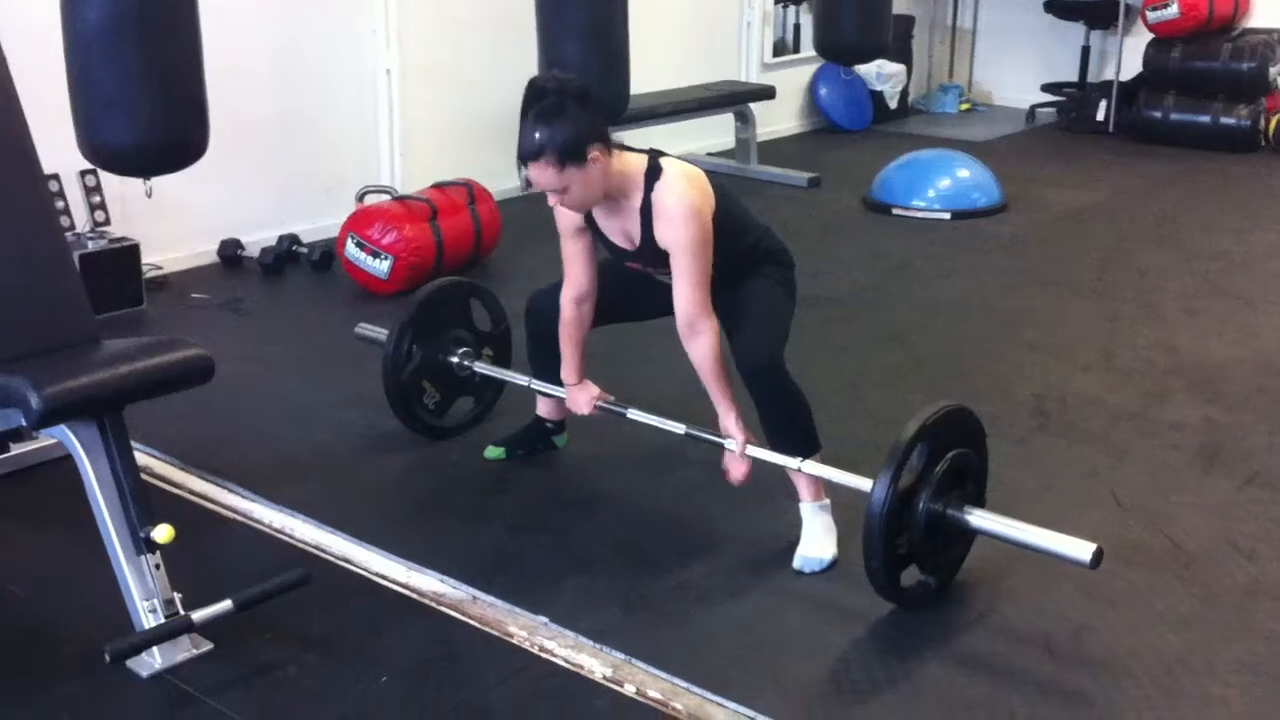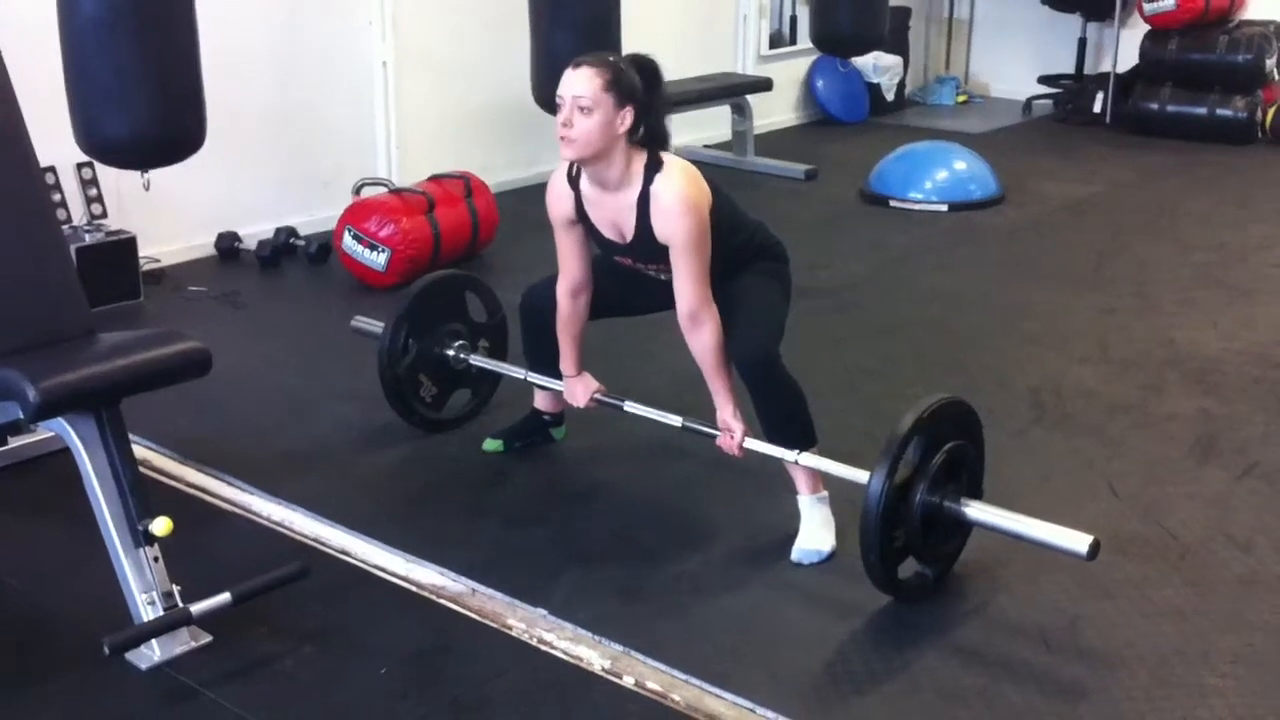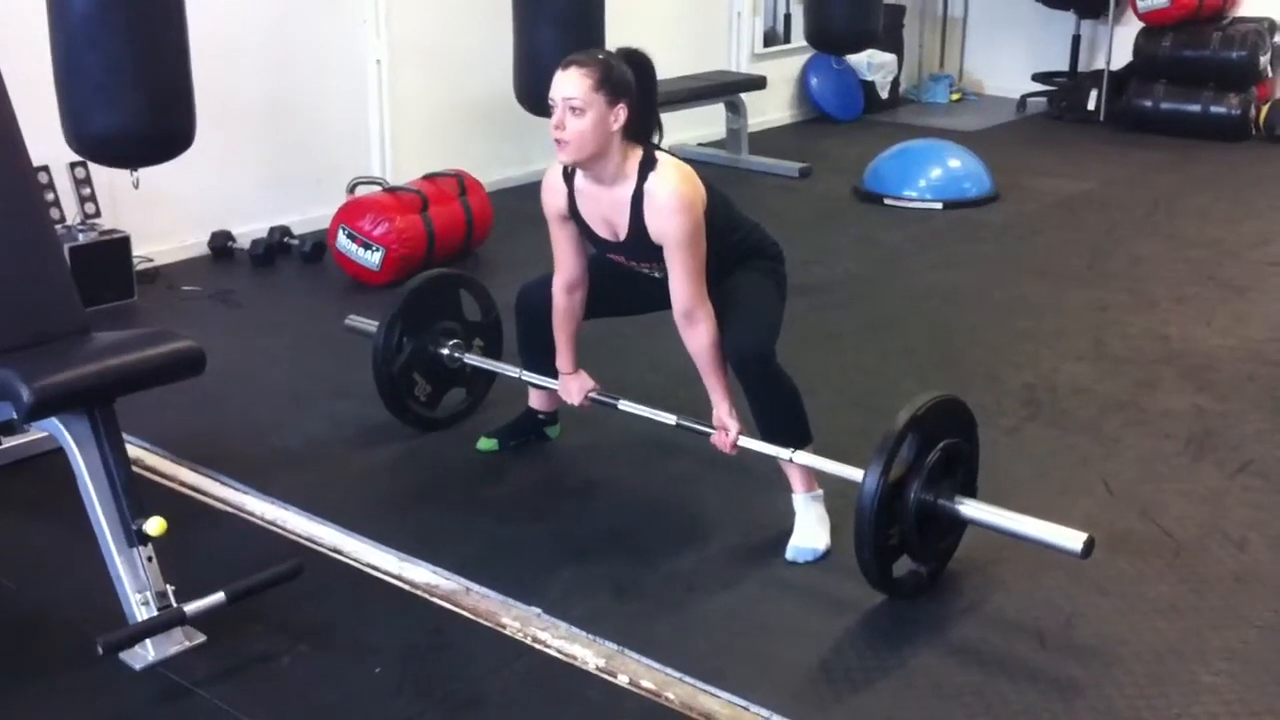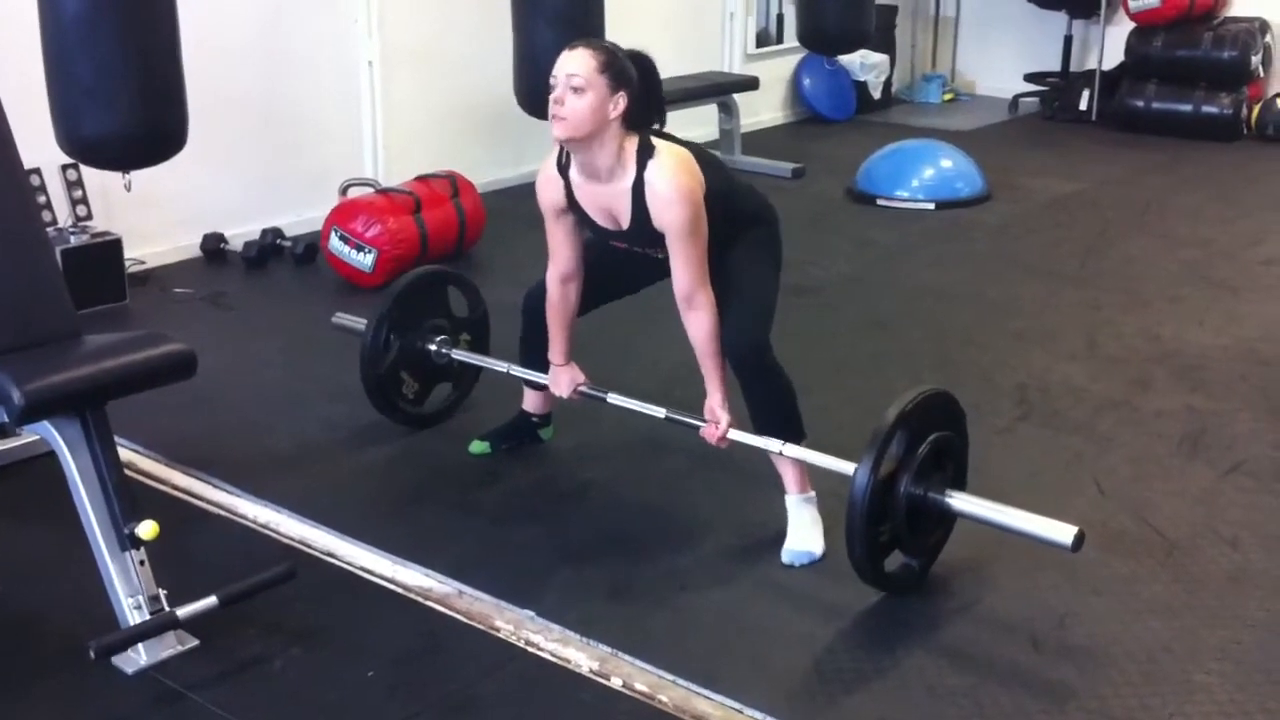
dt=0.7s
person 1, frame 1
left shoulder: (676, 198)
right shoulder: (573, 198)
left elbow: (695, 321)
right elbow: (578, 295)
left wrist: (728, 415)
right wrist: (573, 379)
left hip: (751, 274)
right hip: (657, 271)
left knee: (757, 362)
right knee: (545, 309)
left ankle: (815, 505)
right ankle: (548, 424)
person 1, frame 2
left shoulder: (673, 193)
right shoulder: (564, 186)
left elbow: (695, 314)
right elbow: (573, 288)
left wrist: (725, 408)
right wrist: (572, 372)
left hip: (745, 270)
right hip: (651, 269)
left knee: (754, 356)
right knee: (539, 302)
left ankle: (813, 498)
right ankle: (546, 417)
person 1, frame 3
left shoulder: (667, 191)
right shoulder: (559, 183)
left elbow: (692, 311)
right elbow: (569, 283)
left wrist: (721, 405)
right wrist: (568, 369)
left hip: (741, 269)
right hip: (647, 269)
left knee: (748, 352)
right knee: (535, 301)
left ankle: (808, 497)
right ankle: (540, 416)
person 1, frame 4
left shoulder: (666, 177)
right shoulder: (555, 175)
left elbow: (693, 298)
right elbow: (564, 276)
left wrist: (715, 395)
right wrist: (559, 360)
left hip: (740, 235)
right hip: (639, 243)
left knee: (745, 346)
right knee: (540, 304)
left ankle: (801, 499)
right ankle: (533, 419)
